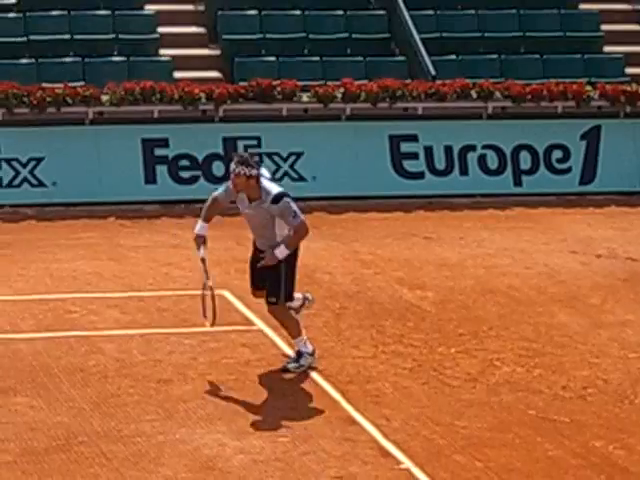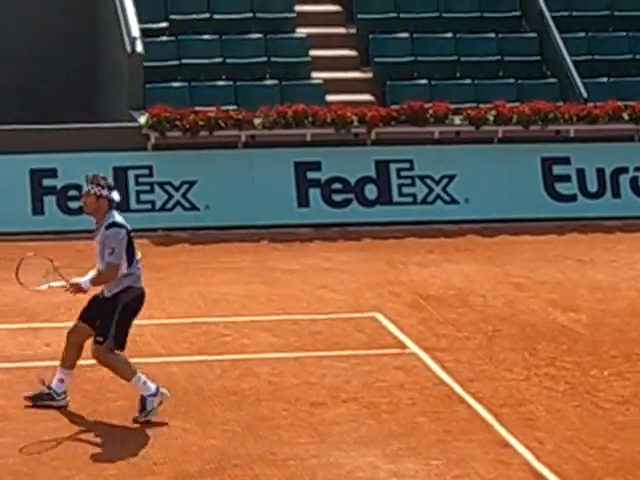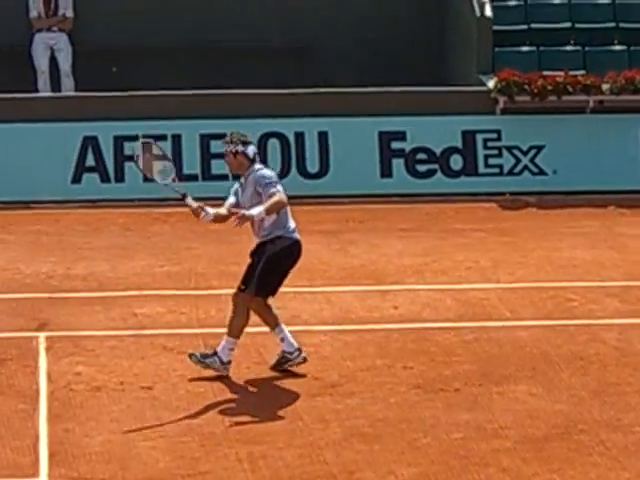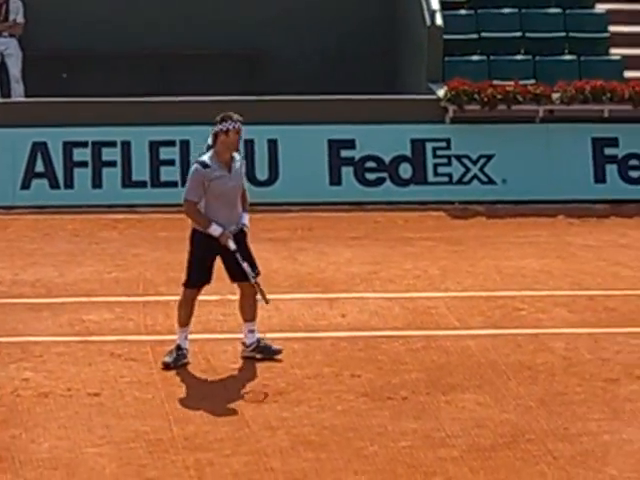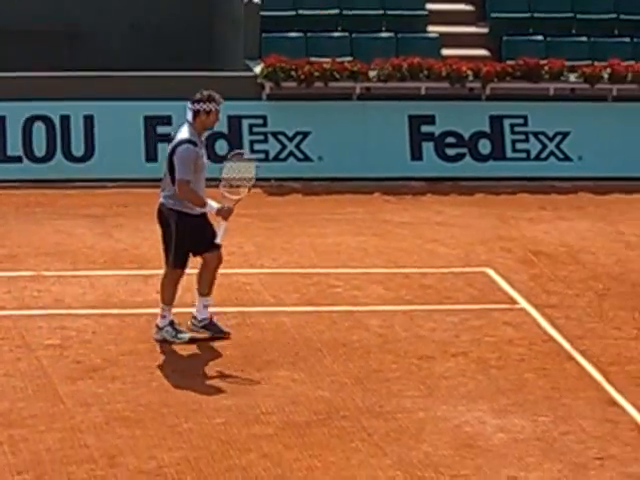
dt=1s
person 1, frame 1
left shoulder: (277, 199)
right shoulder: (236, 189)
left elbow: (302, 228)
right elbow: (215, 201)
left wrist: (278, 254)
right wrist: (201, 228)
left hip: (283, 249)
right hip: (261, 246)
left knee: (276, 309)
right knee: (259, 293)
left ankle: (305, 350)
right ankle: (301, 301)
person 1, frame 2
left shoulder: (114, 229)
right shoulder: (103, 224)
left elbow: (111, 273)
left wrist: (83, 283)
right wrist: (85, 281)
left hip: (126, 294)
right hip: (111, 293)
left knee: (103, 350)
right knee: (75, 335)
left ankle: (150, 393)
right ankle: (58, 391)
person 1, frame 3
left shoulder: (262, 175)
right shoulder: (241, 185)
left elbow: (281, 201)
right elbow: (225, 213)
left wrist: (254, 213)
right wrist: (205, 212)
left hip: (281, 244)
right hip: (275, 245)
left knee: (242, 299)
right knee: (255, 300)
left ankle: (223, 358)
right ankle: (291, 350)
person 1, frame 4
left shoulder: (239, 163)
right shoulder: (202, 168)
right elbow: (189, 208)
left wrist: (244, 219)
right wrist: (217, 231)
left hip: (234, 234)
right hip: (205, 236)
left knee: (249, 287)
right knee: (190, 292)
left ankle: (251, 342)
right ankle: (181, 347)
person 1, frame 5
left shoulder: (194, 138)
right shoulder: (186, 146)
right elbow: (184, 190)
right wrist: (215, 208)
left hip: (192, 213)
right hip: (176, 214)
left knee: (213, 258)
right knee: (175, 269)
left ankle: (202, 317)
right ankle: (164, 325)
